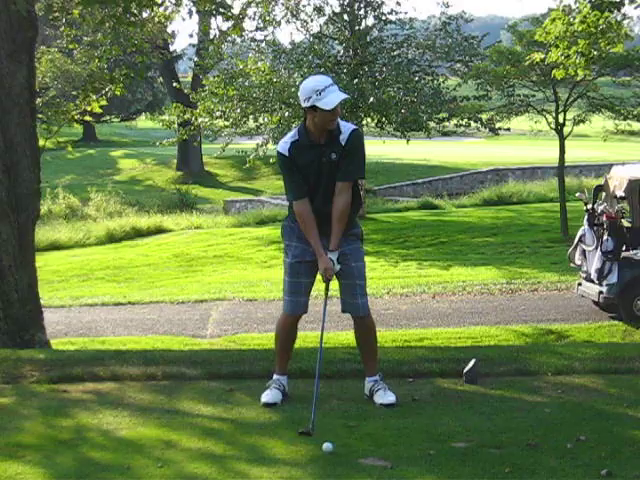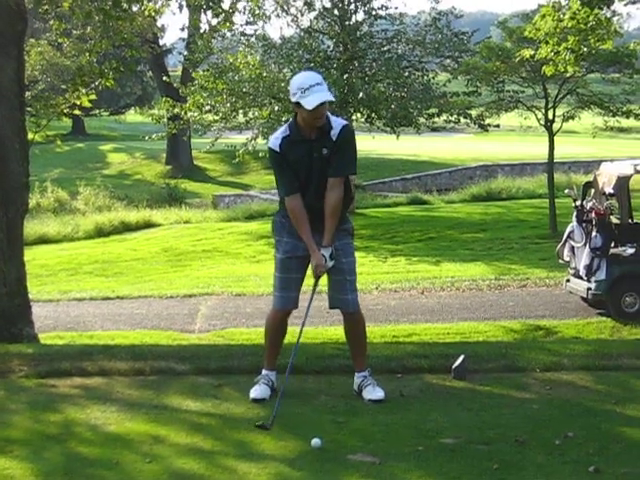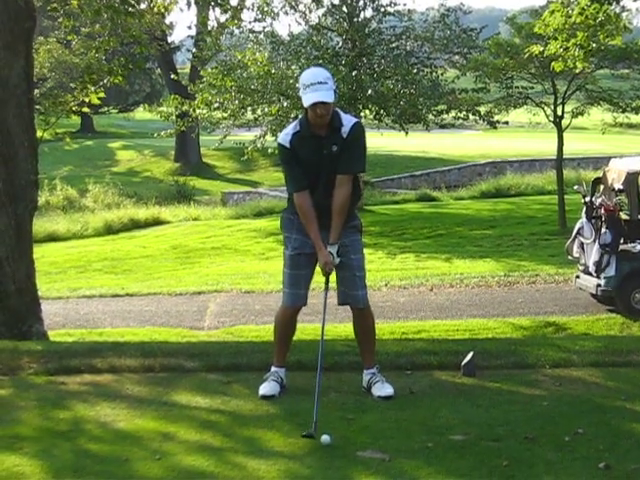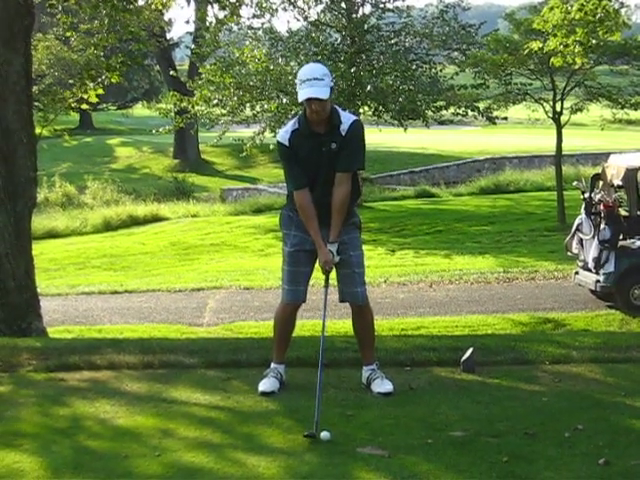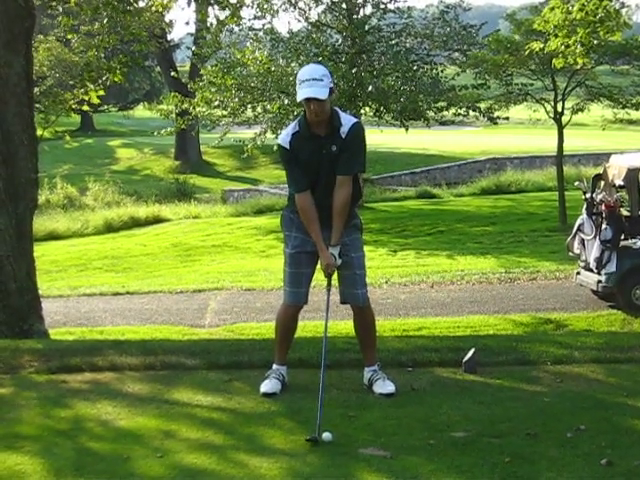
dt=0.5s
person 1, frame 1
left shoulder: (350, 136)
right shoulder: (288, 148)
left elbow: (343, 195)
right elbow: (300, 204)
left wrist: (334, 249)
right wrist: (319, 254)
left hip: (345, 232)
right hip: (302, 233)
left knee: (360, 310)
right knee: (291, 311)
left ankle: (373, 380)
right ankle: (279, 379)
person 1, frame 2
left shoulder: (341, 131)
right shoulder: (279, 144)
left elbow: (335, 190)
right elbow: (292, 199)
left wrist: (327, 245)
right wrist: (312, 249)
left hip: (336, 227)
right hip: (292, 228)
left knee: (350, 306)
right knee: (281, 306)
left ankle: (362, 375)
right ankle: (268, 374)
person 1, frame 3
left shoulder: (352, 129)
right shoulder: (289, 140)
left elbow: (343, 187)
right elbow: (301, 196)
left wrist: (333, 242)
right wrist: (319, 247)
left hip: (344, 224)
right hip: (300, 225)
left knee: (359, 301)
right knee: (291, 303)
left ankle: (371, 372)
right ankle: (277, 370)
person 1, frame 4
left shoulder: (351, 127)
right shoulder: (288, 137)
left elbow: (343, 185)
right elbow: (301, 194)
left wrist: (333, 240)
right wrist: (319, 245)
left hip: (343, 221)
right hip: (300, 222)
left knee: (358, 299)
right knee: (290, 299)
left ankle: (370, 368)
right ankle: (276, 367)
person 1, frame 5
left shoulder: (351, 129)
right shoulder: (289, 140)
left elbow: (343, 188)
right elbow: (302, 196)
left wrist: (335, 243)
right wrist: (321, 248)
left hip: (345, 222)
right hip: (301, 224)
left knee: (360, 300)
right knee: (292, 301)
left ankle: (372, 369)
right ankle: (278, 368)
